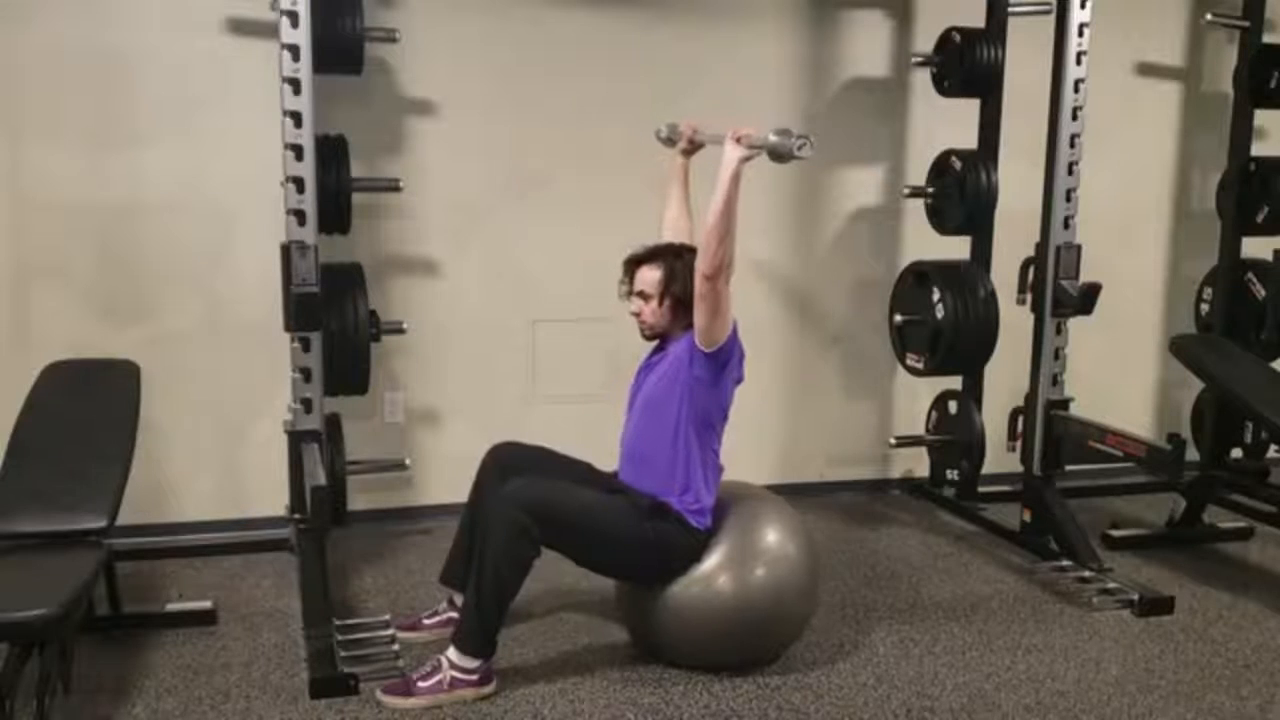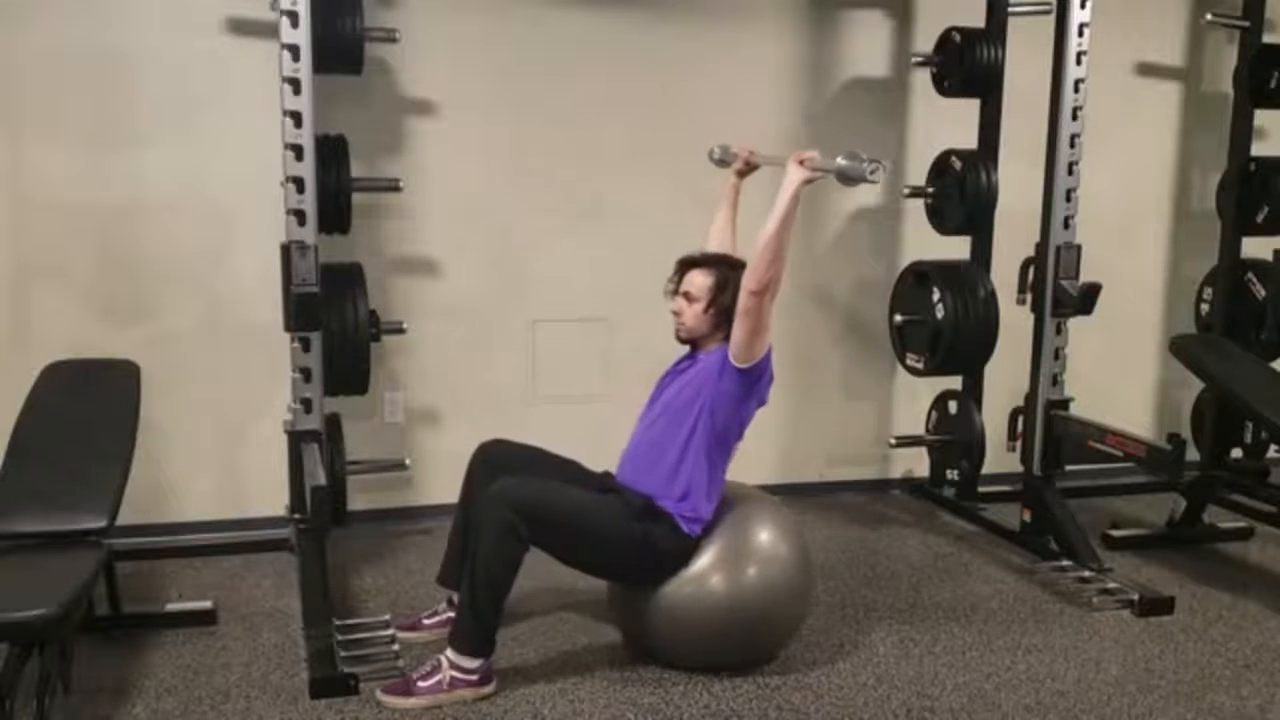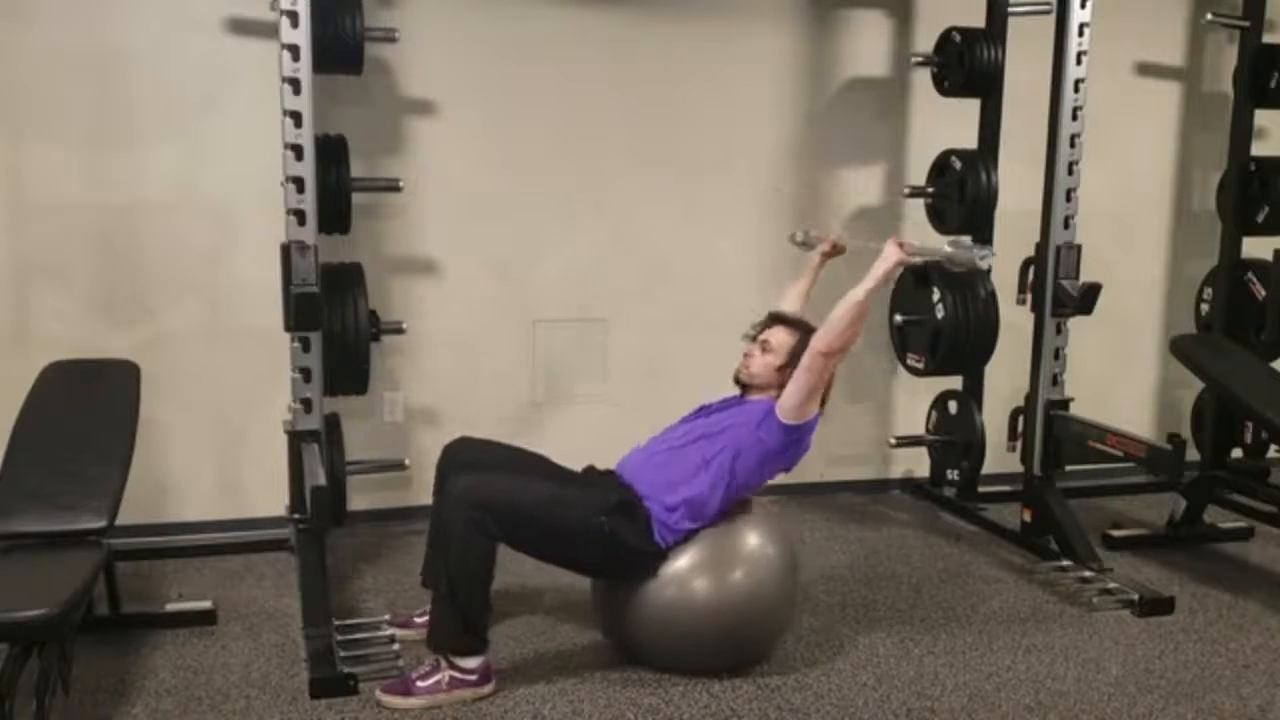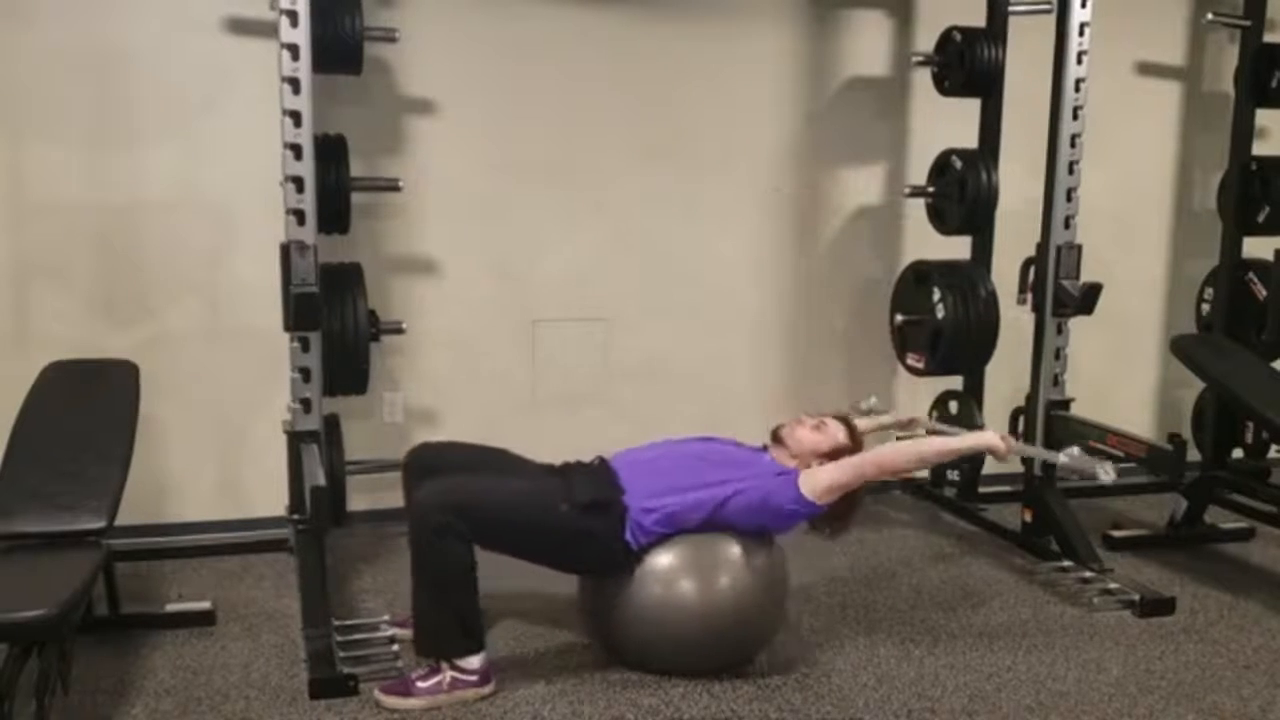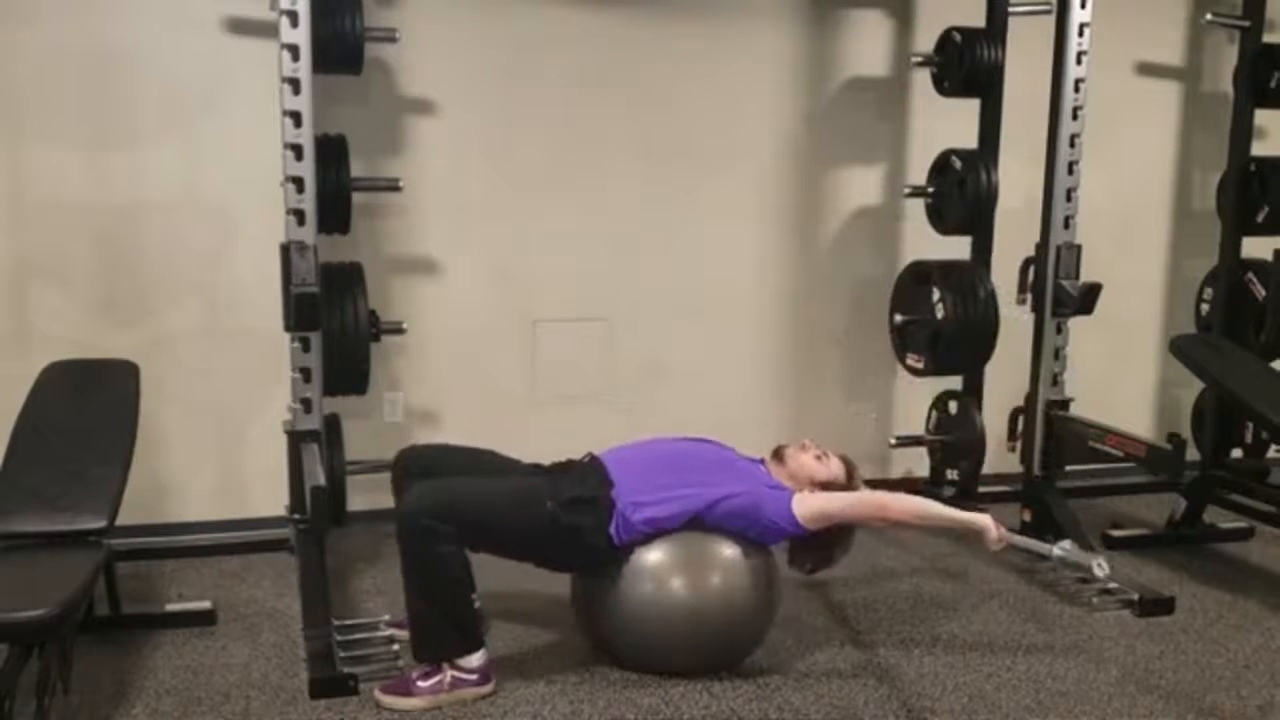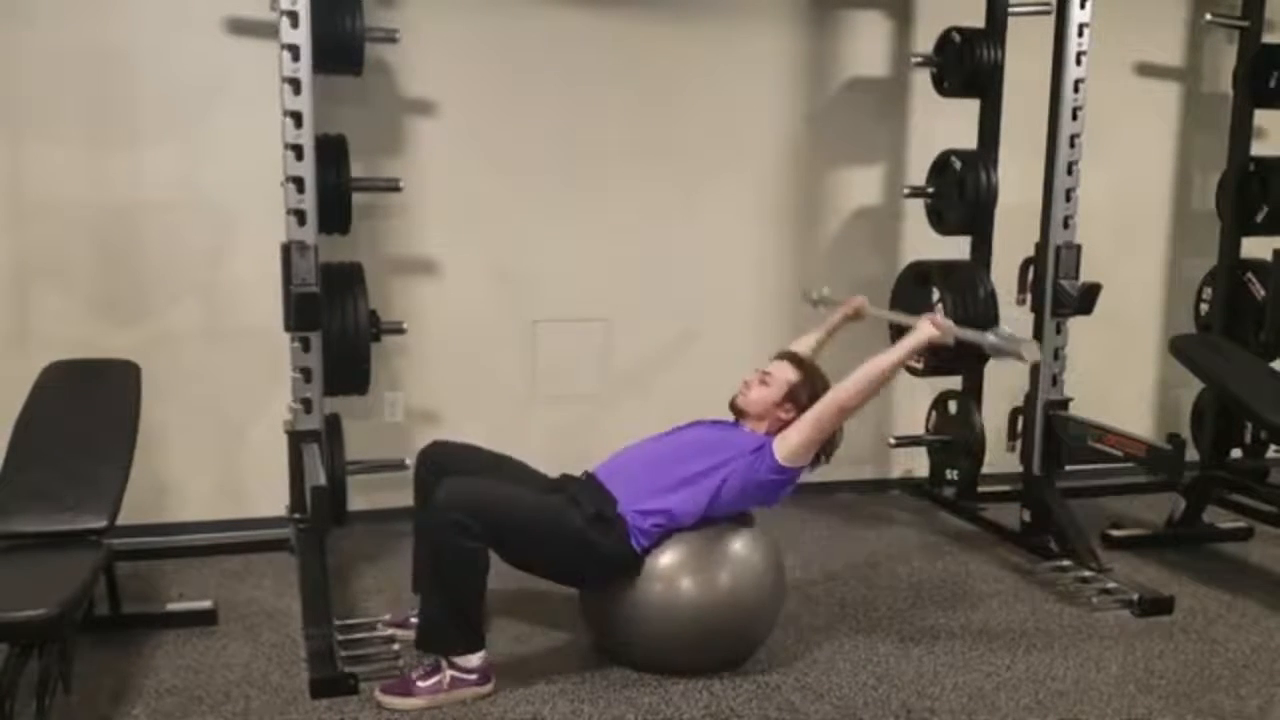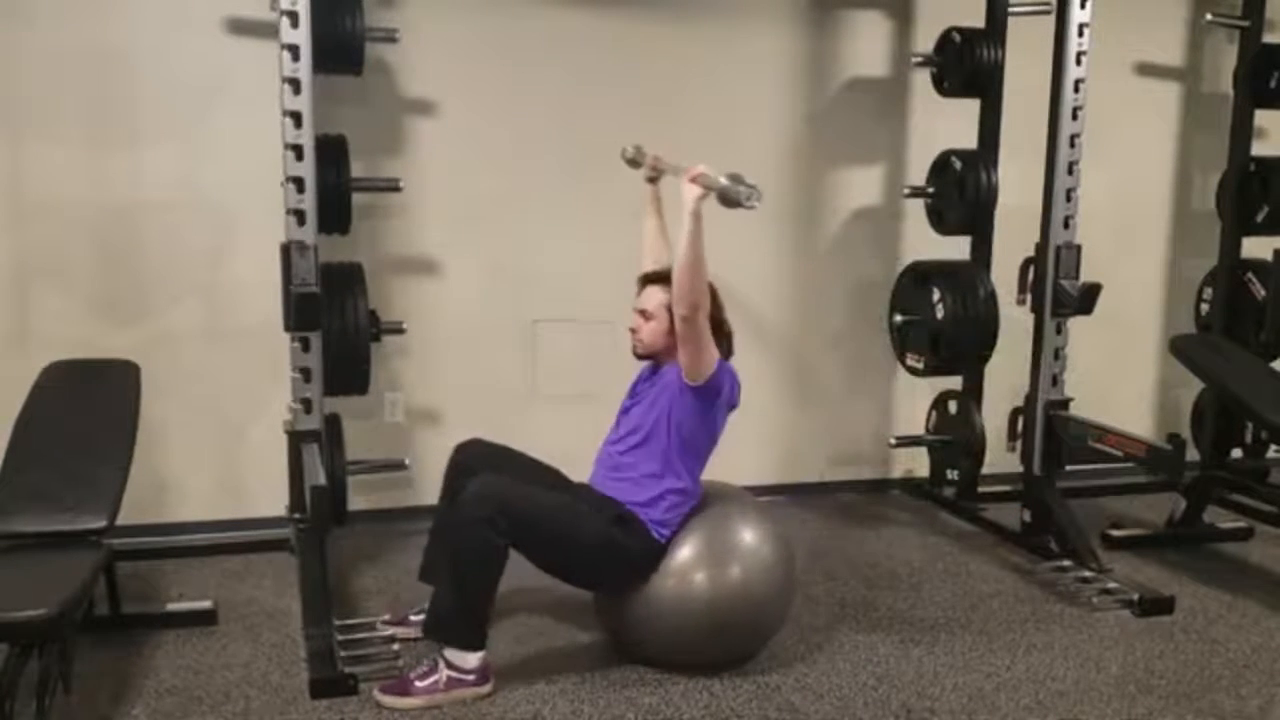
dt=0.7s
person 1, frame 1
left shoulder: (707, 353)
right shoulder: (670, 344)
left elbow: (710, 269)
right elbow: (674, 244)
left wrist: (730, 168)
right wrist: (681, 161)
left hip: (666, 531)
right hip: (632, 498)
left knee: (520, 502)
right knee: (506, 462)
left ankle: (467, 665)
right ankle: (460, 603)
person 1, frame 2
left shoulder: (739, 368)
right shoulder: (701, 356)
left elbow: (757, 285)
right elbow: (717, 262)
left wrist: (790, 187)
right wrist: (733, 182)
left hip: (656, 534)
right hip: (623, 500)
left knee: (507, 499)
right knee: (495, 458)
left ankle: (468, 665)
right ankle: (459, 602)
person 1, frame 3
left shoulder: (779, 426)
right shoulder: (742, 405)
left elbow: (825, 347)
right elbow: (782, 324)
left wrist: (882, 268)
right wrist: (816, 261)
left hip: (631, 531)
right hip: (607, 495)
left knee: (471, 498)
right knee: (463, 457)
left ankle: (464, 664)
right ankle: (448, 607)
person 1, frame 4
left shoulder: (788, 493)
right shoulder: (762, 462)
left elbow: (876, 464)
left wrist: (974, 442)
right wrist: (886, 420)
left hip: (597, 520)
right hip: (587, 482)
left knee: (436, 505)
right knee: (428, 462)
left ankle: (461, 664)
right ankle: (446, 612)
person 1, frame 5
left shoulder: (777, 509)
right shoulder: (756, 475)
left elbow: (874, 507)
left wrist: (972, 520)
left hip: (583, 517)
right hip: (577, 479)
left knee: (424, 509)
right knee: (416, 466)
left ankle: (460, 662)
right ankle: (447, 609)
person 1, frame 6
left shoulder: (772, 461)
right shoulder: (738, 433)
left elbow: (837, 403)
right elbow: (789, 368)
left wrist: (913, 341)
right wrist: (834, 321)
left hip: (604, 537)
right hip: (583, 500)
left knee: (456, 503)
right knee: (441, 462)
left ankle: (461, 662)
right ankle: (441, 614)
person 1, frame 7
left shoulder: (706, 382)
right shoulder: (661, 369)
left elbow: (690, 308)
right elbow: (660, 272)
left wrist: (694, 210)
right wrist: (652, 192)
left hip: (625, 540)
right hip: (594, 507)
left knee: (484, 498)
right knee: (474, 458)
left ankle: (463, 663)
right ankle: (442, 605)
